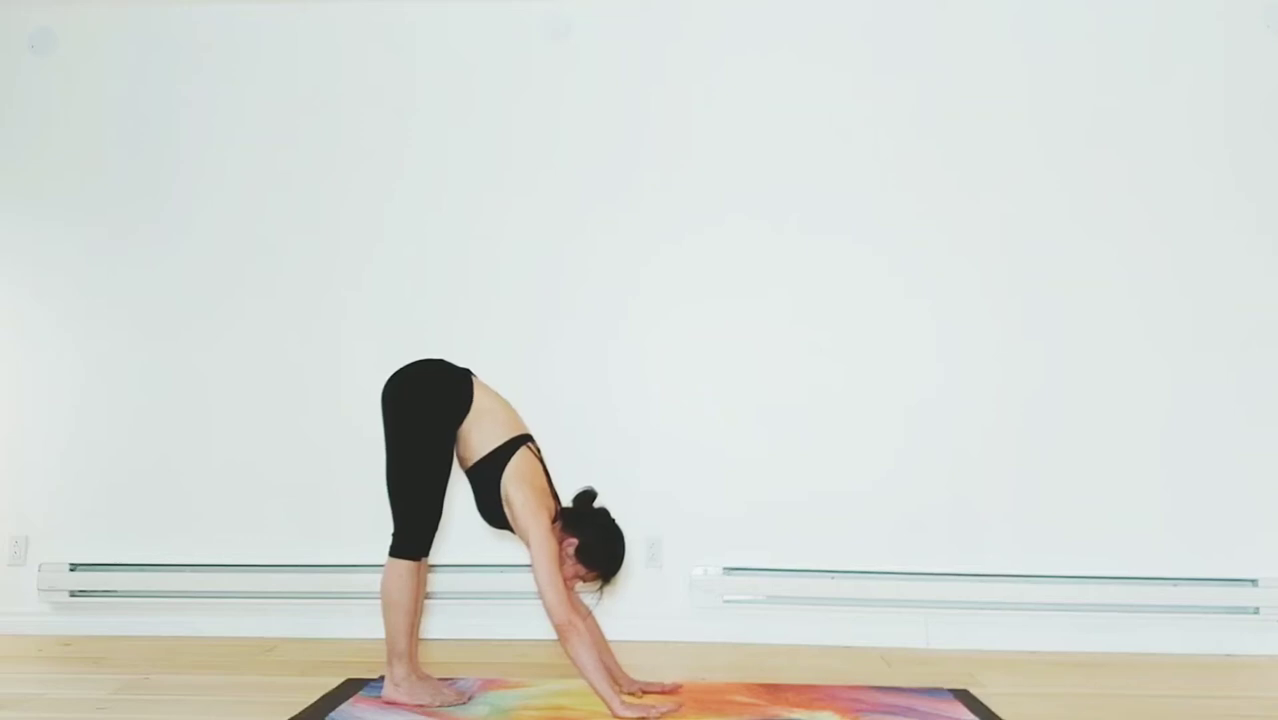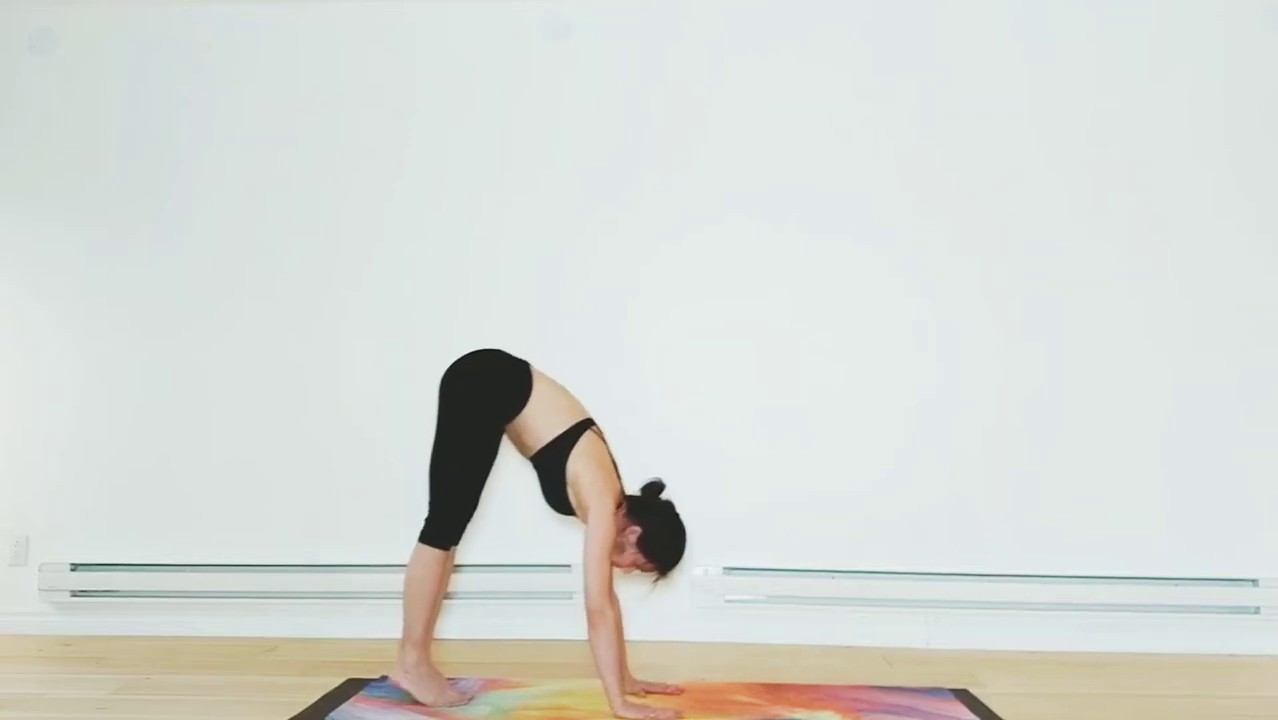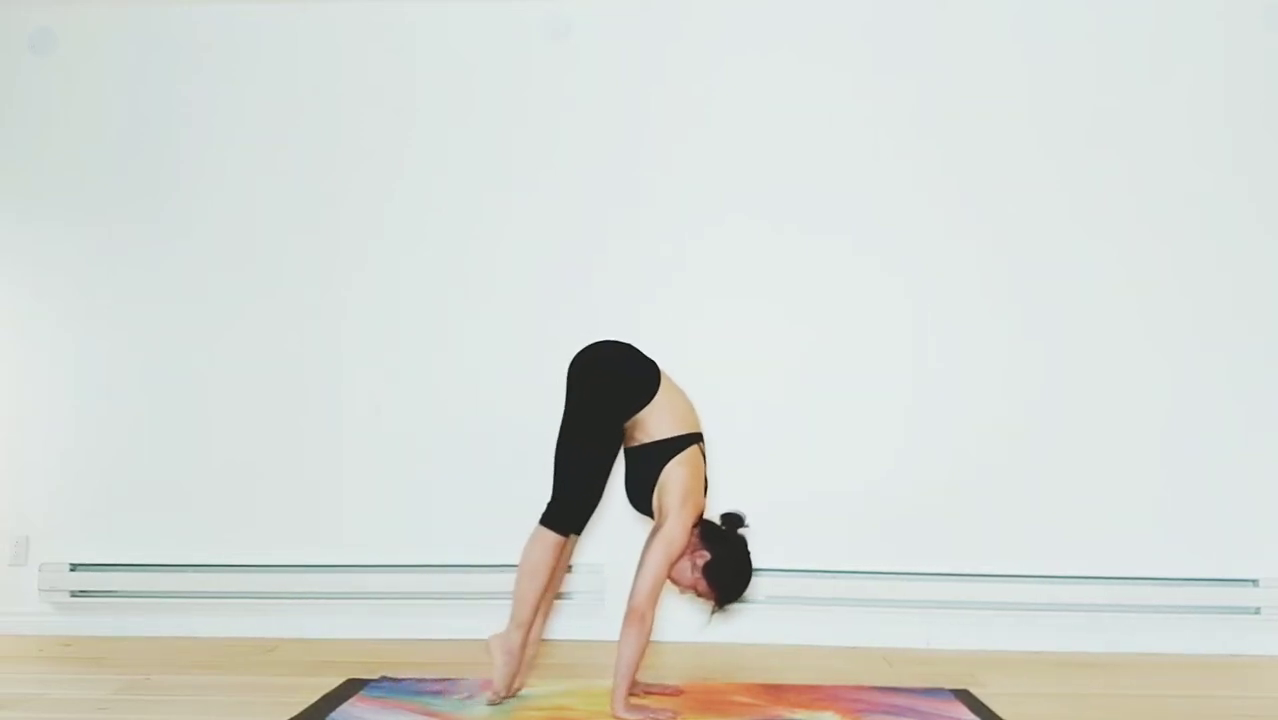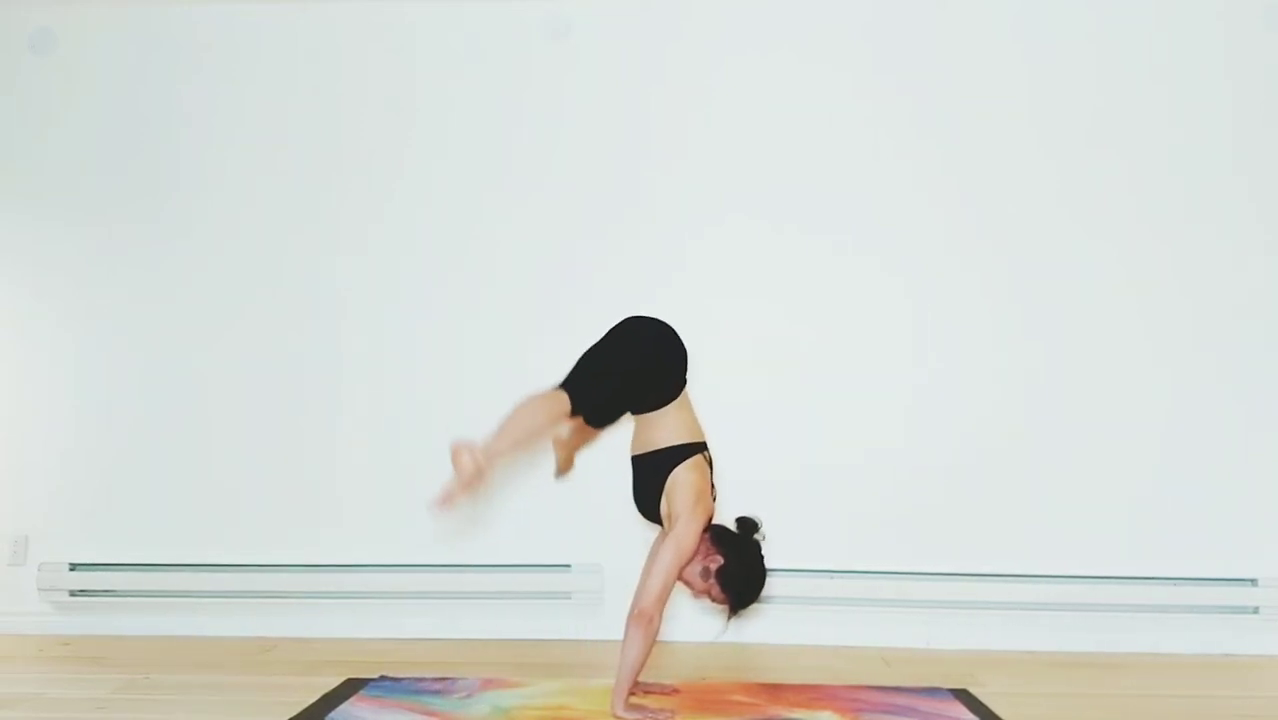
dt=1s
person 1, frame 1
left shoulder: (545, 515)
right shoulder: (536, 520)
left elbow: (575, 609)
right elbow: (566, 623)
left wrist: (623, 680)
left hip: (443, 397)
right hip: (422, 394)
left knee: (418, 539)
right knee: (412, 538)
left ankle: (407, 672)
right ankle: (399, 678)
person 1, frame 2
left shoulder: (605, 501)
right shoulder: (603, 506)
left elbow: (605, 599)
right elbow: (598, 609)
left wrist: (625, 680)
left hip: (497, 388)
right hip: (483, 385)
left knee: (448, 528)
right knee: (445, 526)
left ankle: (418, 662)
right ankle: (411, 662)
person 1, frame 3
left shoulder: (680, 512)
right shoulder: (680, 517)
left elbow: (639, 606)
right elbow: (639, 610)
left wrist: (628, 682)
left hip: (620, 383)
right hip: (608, 375)
left knee: (572, 519)
right knee: (566, 514)
left ankle: (525, 643)
right ankle: (513, 640)
person 1, frame 4
left shoulder: (687, 520)
right shoulder: (690, 518)
right elbow: (645, 611)
left wrist: (628, 680)
left hip: (652, 362)
left knee: (594, 418)
left ankle: (567, 442)
